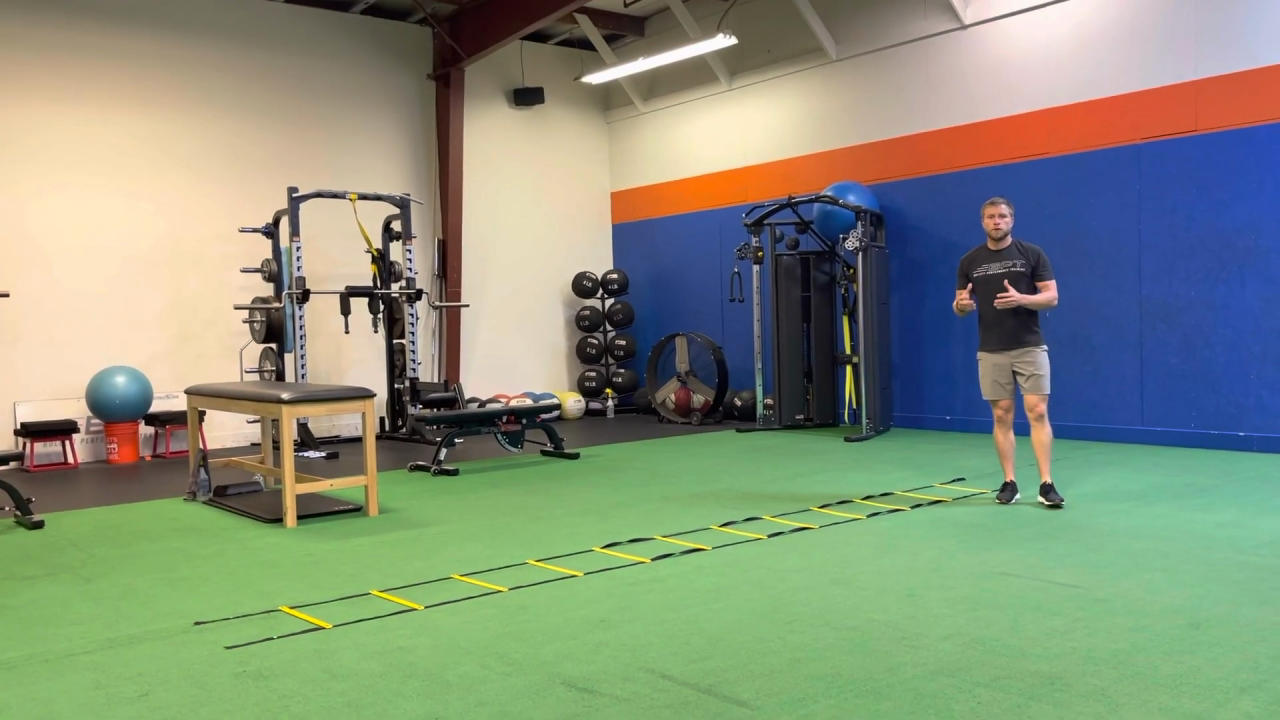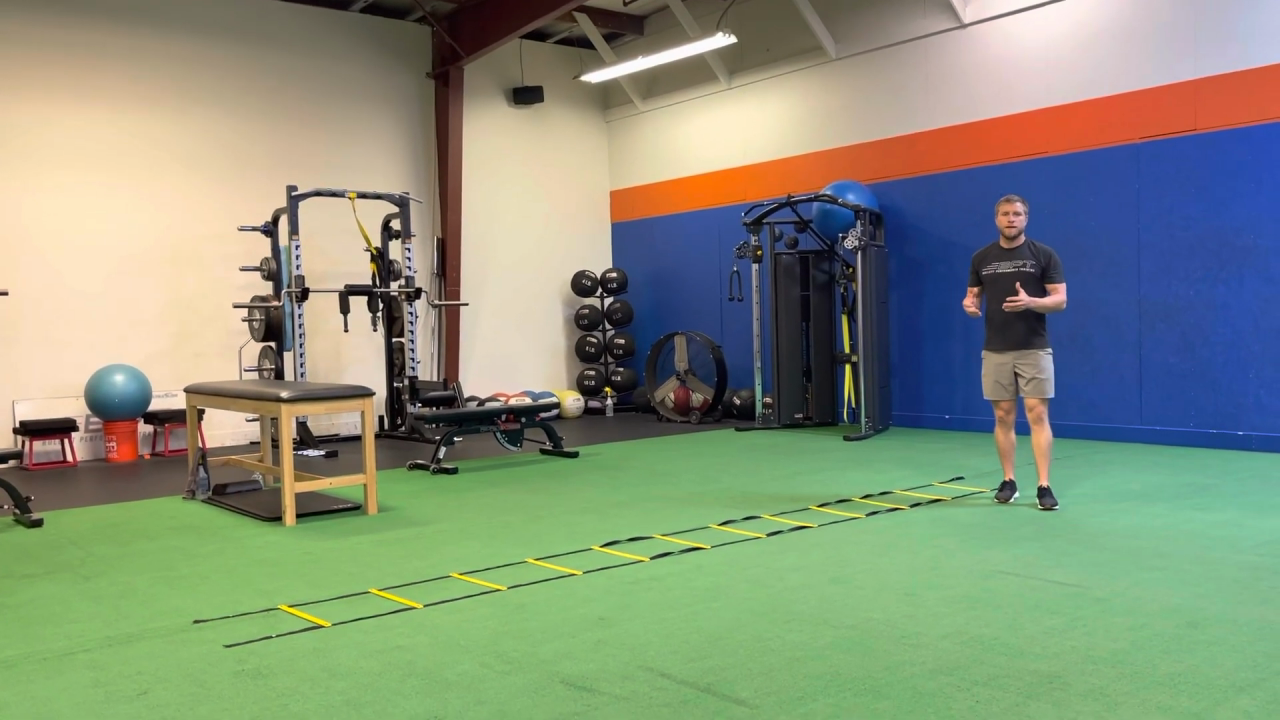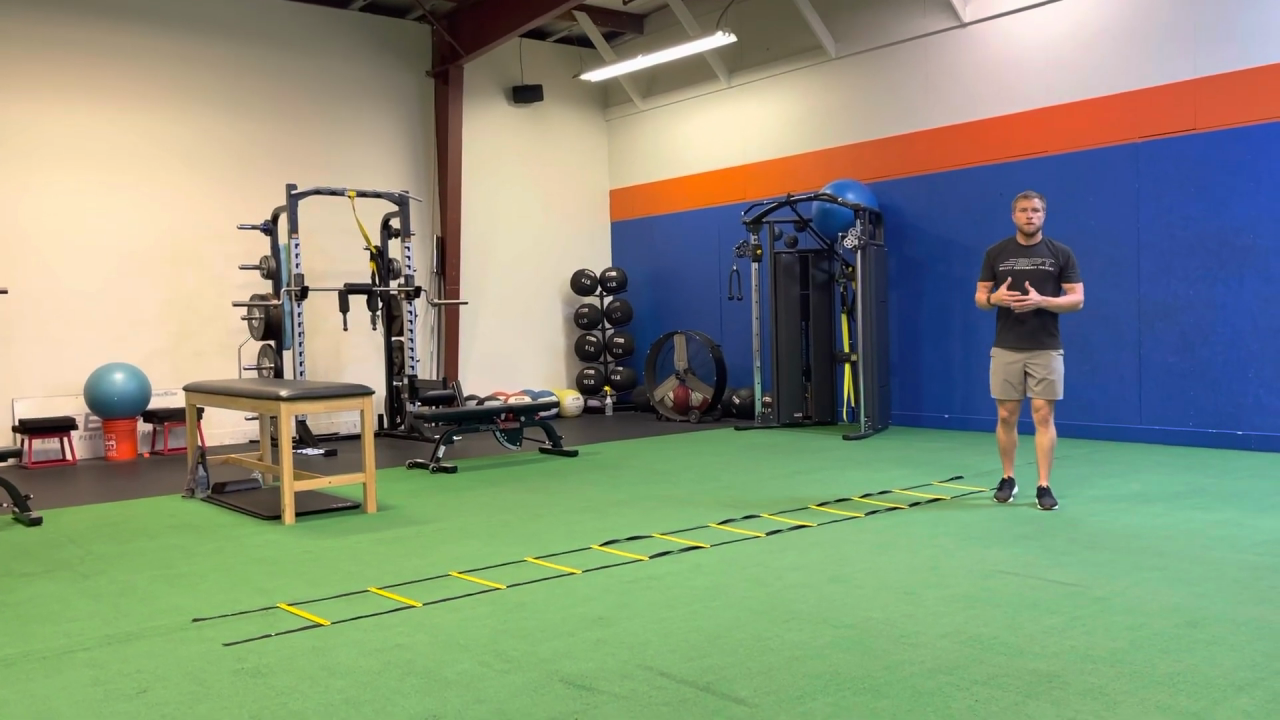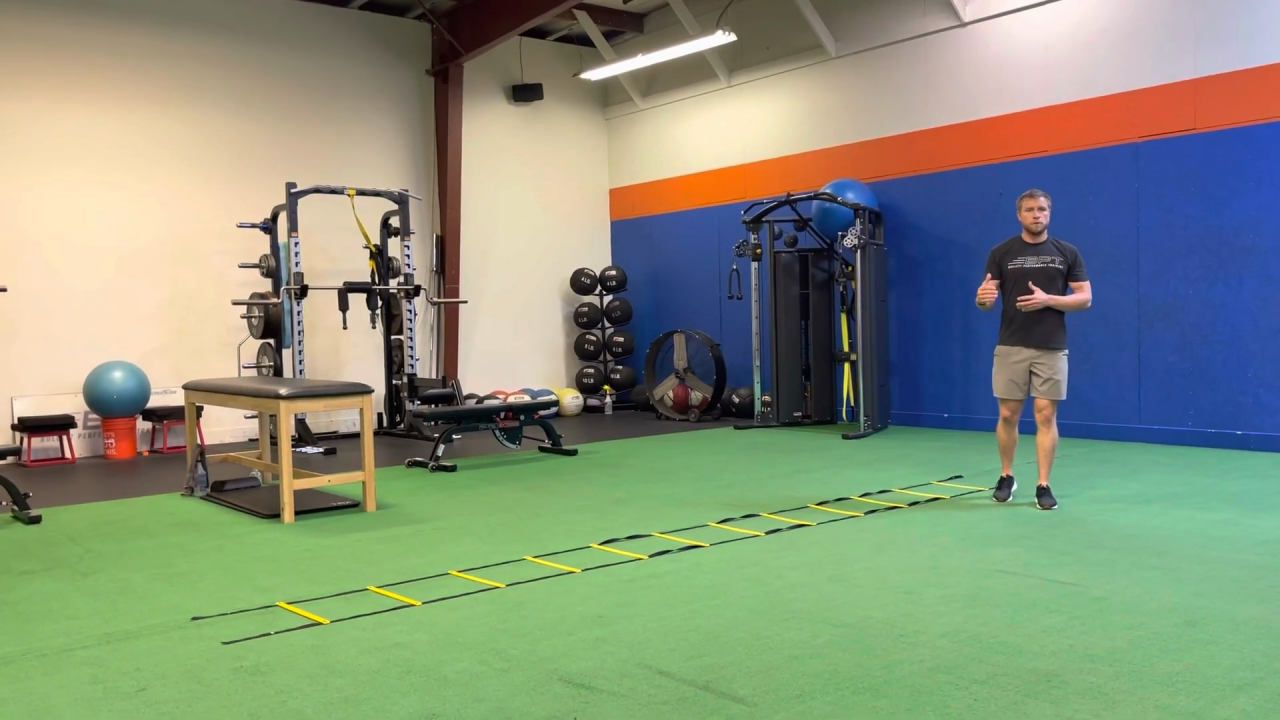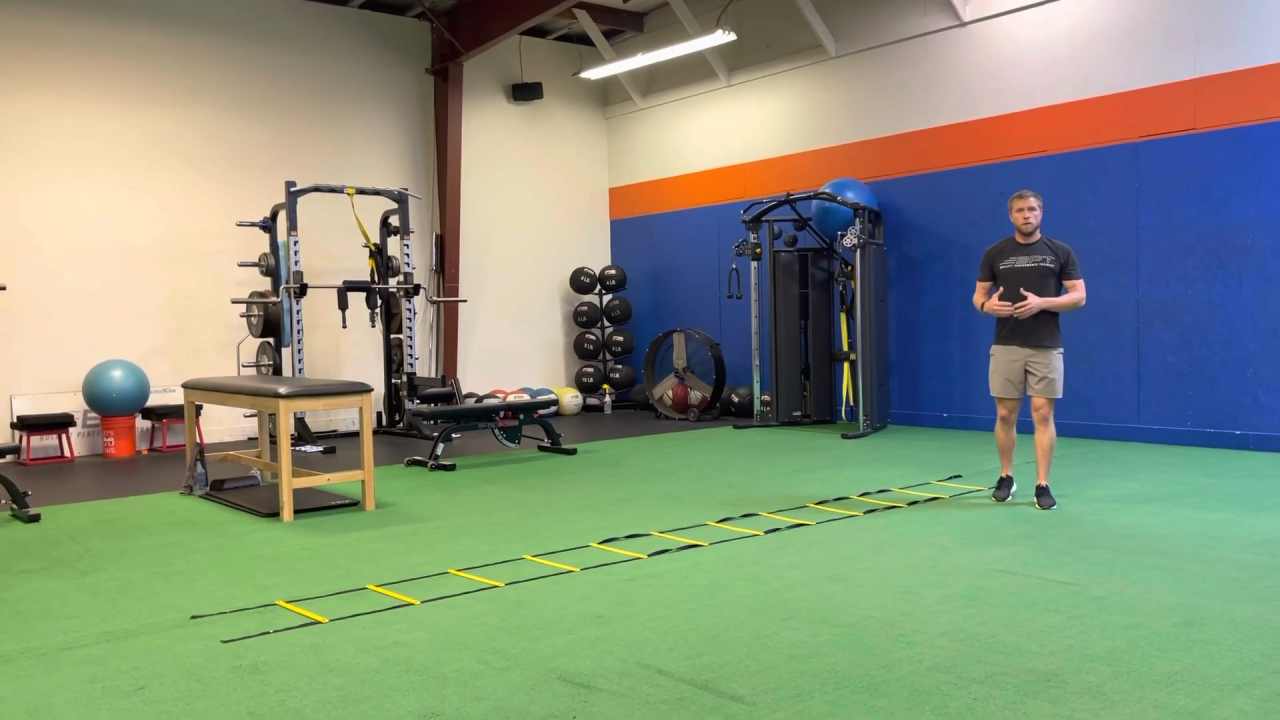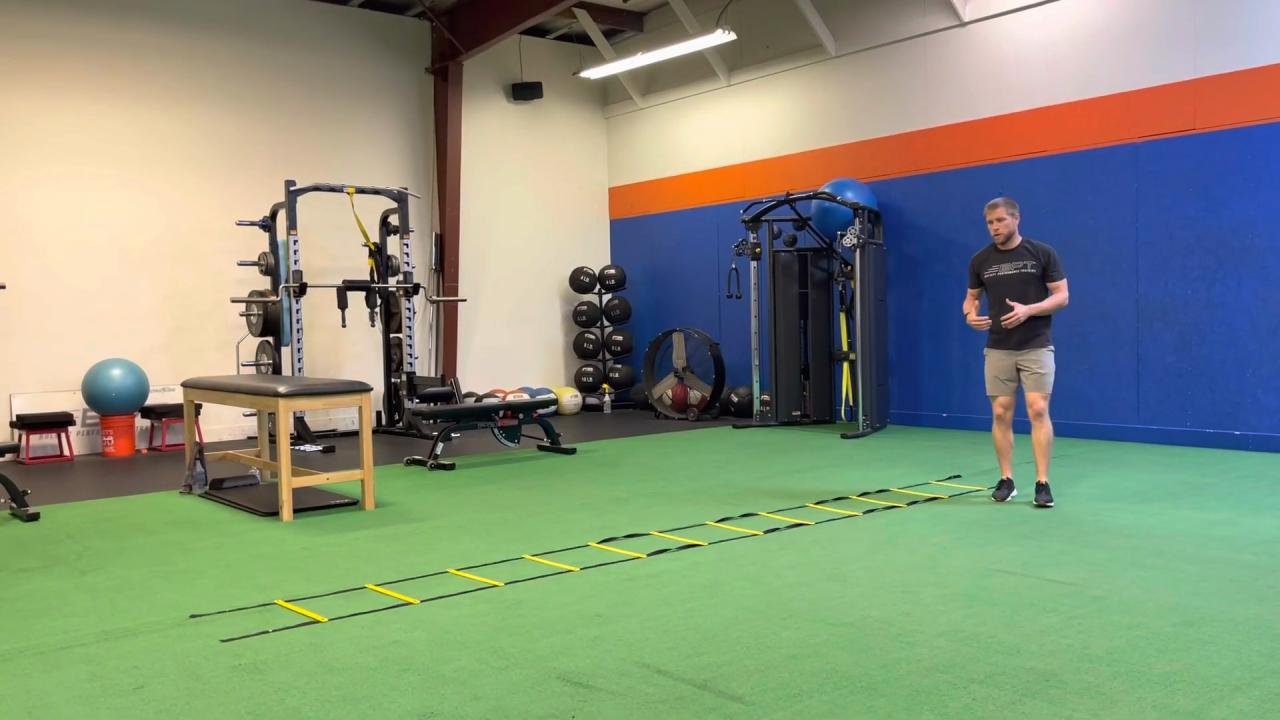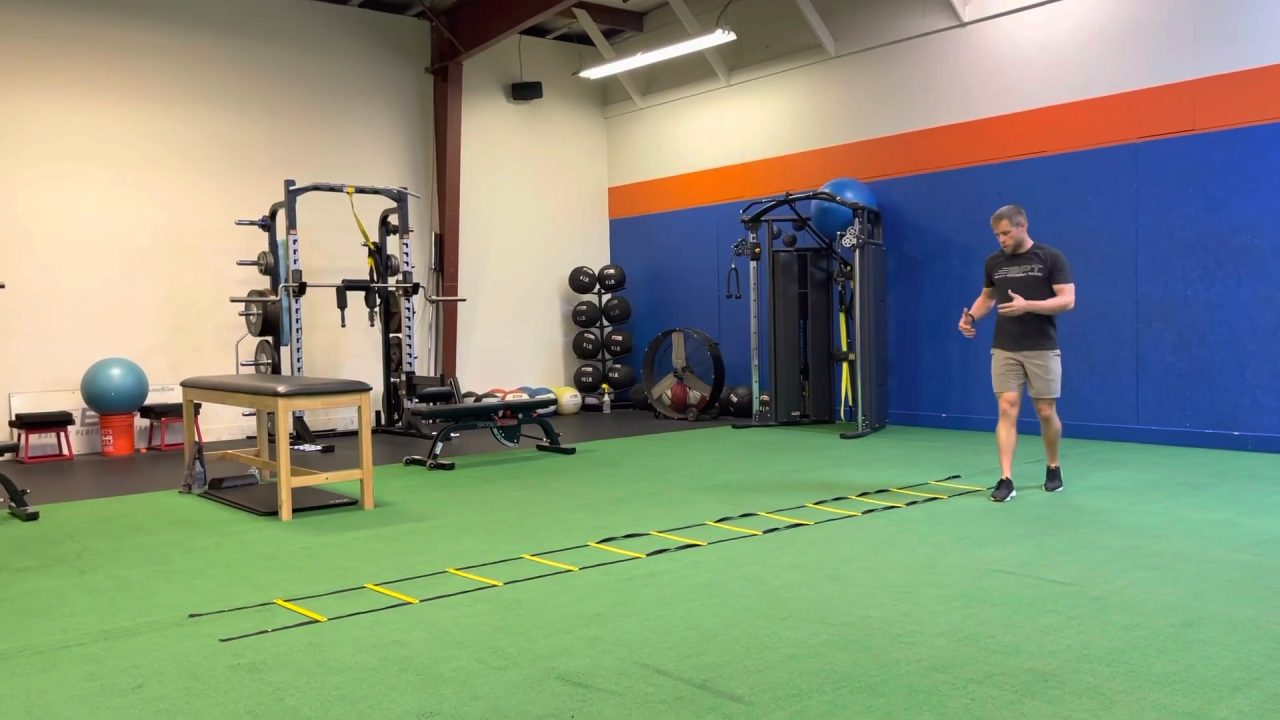
dt=0.4s
person 1, frame 1
left shoulder: (1032, 253)
right shoulder: (970, 261)
left elbow: (1051, 296)
right elbow: (962, 303)
left wrist: (1021, 298)
right wrist: (961, 304)
left hip: (1030, 347)
right hip: (991, 351)
left knee: (1038, 413)
right knee: (1002, 416)
left ankle: (1046, 484)
right ankle: (1009, 482)
person 1, frame 2
left shoulder: (1044, 255)
right shoulder: (981, 258)
left elbow: (1060, 300)
right elbow: (972, 297)
left wrist: (1030, 302)
right wrist: (969, 305)
left hip: (1035, 349)
right hip: (995, 350)
left knee: (1038, 415)
right knee: (1003, 417)
left ankle: (1044, 486)
right ankle: (1009, 481)
person 1, frame 3
left shoulder: (1061, 254)
right shoulder: (995, 253)
left elbow: (1077, 300)
right elbow: (980, 298)
left wrist: (1040, 301)
right wrist: (994, 298)
left hip: (1046, 349)
right hip: (1006, 349)
left knee: (1044, 415)
right knee: (1006, 416)
left ankle: (1043, 485)
right ankle: (1008, 478)
person 1, frame 4
left shoulder: (1068, 253)
right shoulder: (1001, 252)
left elbow: (1085, 298)
right elbow: (987, 299)
left wrist: (1048, 299)
right wrist: (982, 297)
left hip: (1052, 348)
right hip: (1010, 347)
left knee: (1046, 416)
right knee: (1008, 415)
left ankle: (1043, 485)
right ankle: (1006, 477)
person 1, frame 5
left shoulder: (1060, 251)
right shoulder: (994, 253)
left elbow: (1079, 296)
right elbow: (979, 294)
left wrist: (1042, 303)
right wrist: (987, 306)
left hip: (1046, 348)
right hip: (1005, 347)
left knee: (1043, 414)
right knee: (1005, 414)
left ankle: (1042, 485)
right ankle: (1006, 477)
person 1, frame 6
left shoulder: (1043, 253)
right shoulder: (980, 260)
left elbow: (1062, 295)
right elbow: (973, 297)
left wrist: (1028, 310)
right wrist: (971, 313)
left hip: (1037, 347)
right hip: (998, 349)
left knee: (1038, 410)
right knee: (1001, 413)
left ankle: (1041, 483)
right ankle: (1006, 479)
person 1, frame 7
left shoulder: (1053, 258)
right shoulder: (993, 262)
left elbow: (1067, 300)
right elbow: (987, 296)
left wrist: (1027, 305)
right wrist: (971, 316)
left hip: (1043, 350)
right hip: (1005, 350)
left knee: (1046, 413)
right knee: (1006, 411)
left ankle: (1053, 467)
right ankle: (1006, 480)
